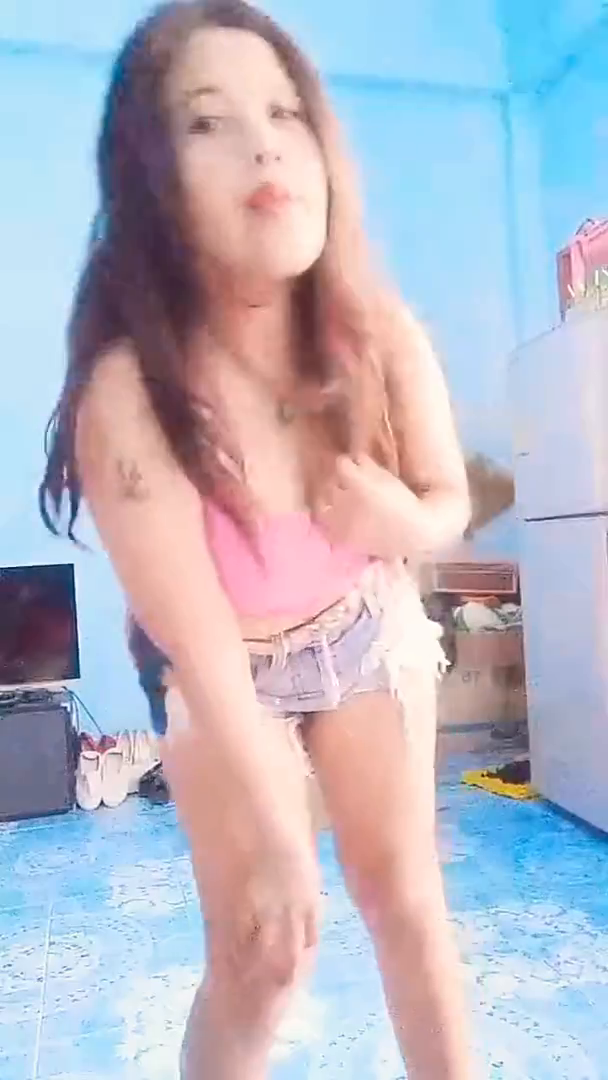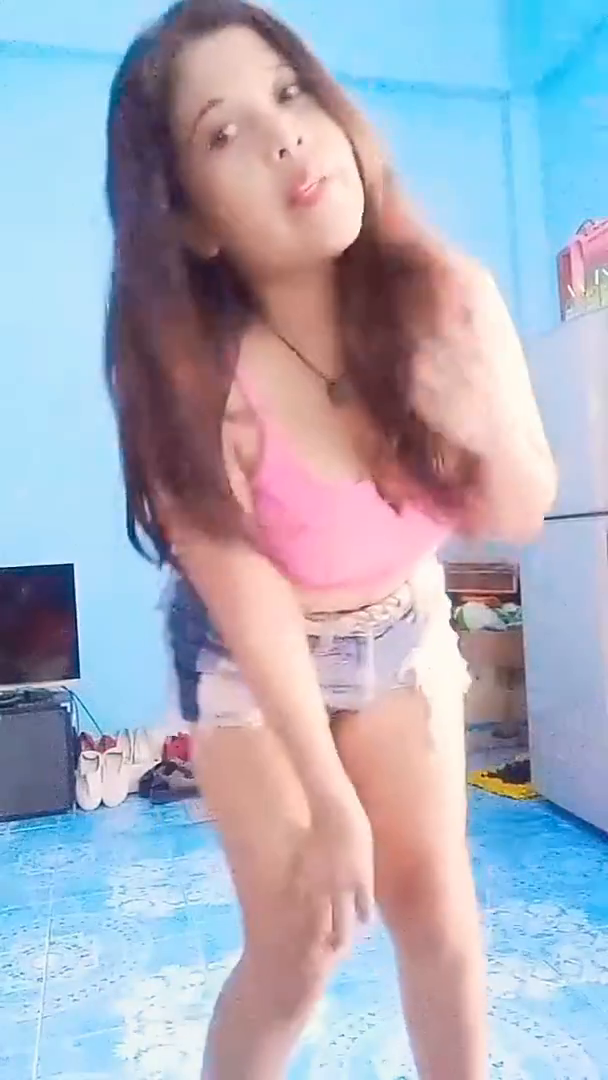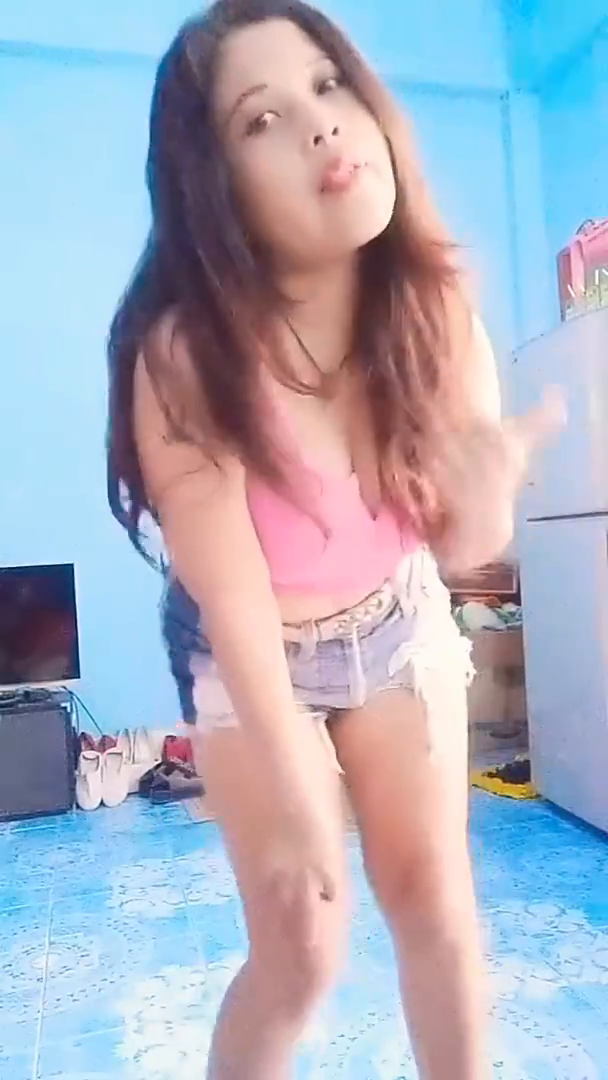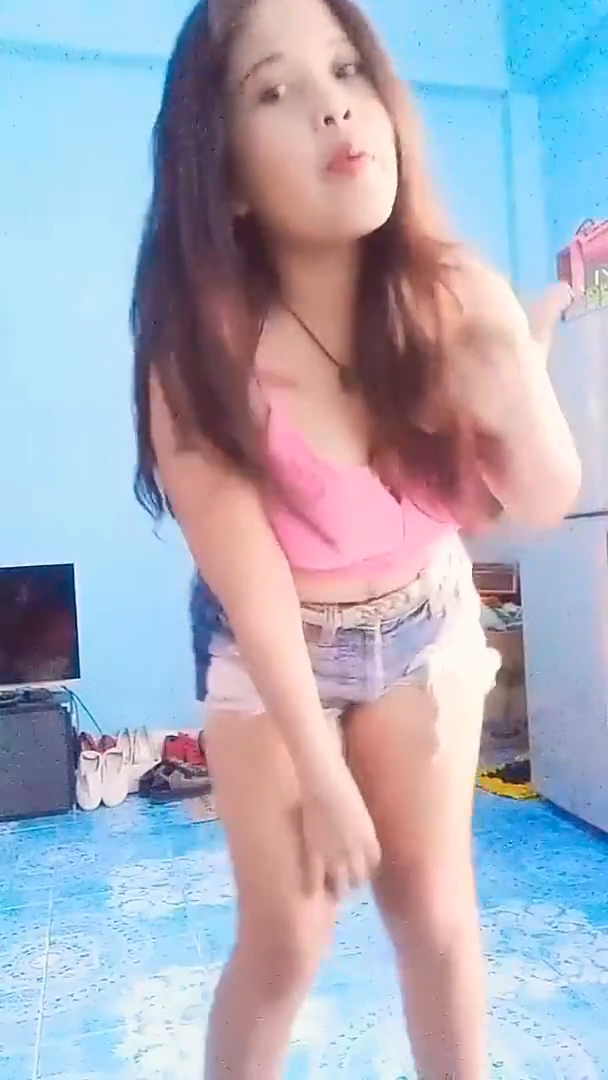
dt=0.5s
person 1, frame 1
left shoulder: (378, 335)
right shoulder: (129, 395)
left elbow: (449, 504)
right elbow: (201, 646)
left wrist: (399, 520)
right wrist: (274, 841)
left hip: (374, 631)
right hip: (233, 672)
left knee: (406, 896)
right knee: (266, 949)
person 1, frame 2
left shoulder: (445, 300)
right shoulder: (191, 381)
left elbow: (517, 517)
right elbow: (257, 615)
left wrist: (489, 425)
right wrist: (332, 809)
left hip: (403, 636)
right hip: (250, 664)
left knee: (438, 908)
right knee: (299, 944)
person 1, frame 3
left shoulder: (438, 318)
right shoulder: (189, 355)
left elbow: (465, 547)
right elbow: (234, 600)
left wrist: (482, 494)
right wrist: (295, 809)
left hip: (401, 632)
right hip: (248, 663)
left knee: (436, 903)
right knee: (302, 950)
person 1, frame 4
left shoulder: (455, 298)
right shoulder: (204, 356)
left elbow: (542, 506)
right elbow: (255, 596)
left wrist: (521, 398)
right wrist: (321, 779)
left hip: (426, 630)
right hip: (271, 654)
left knee: (434, 908)
right knee: (285, 935)
